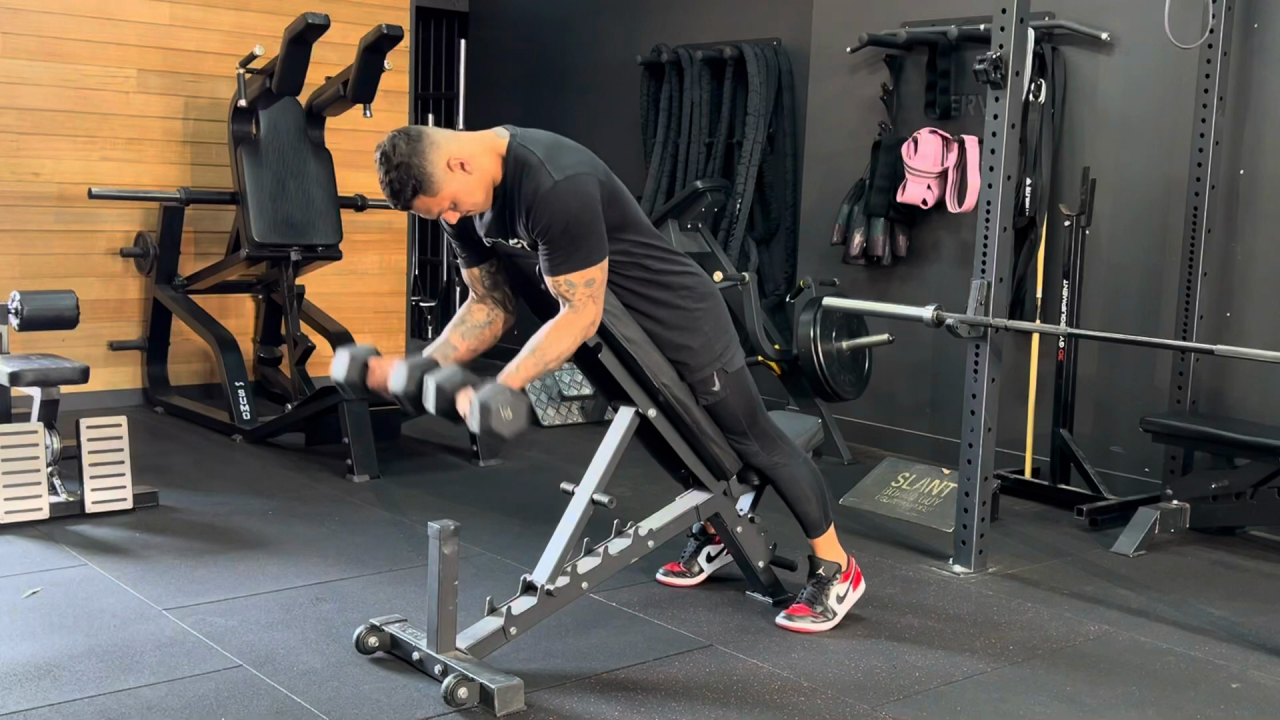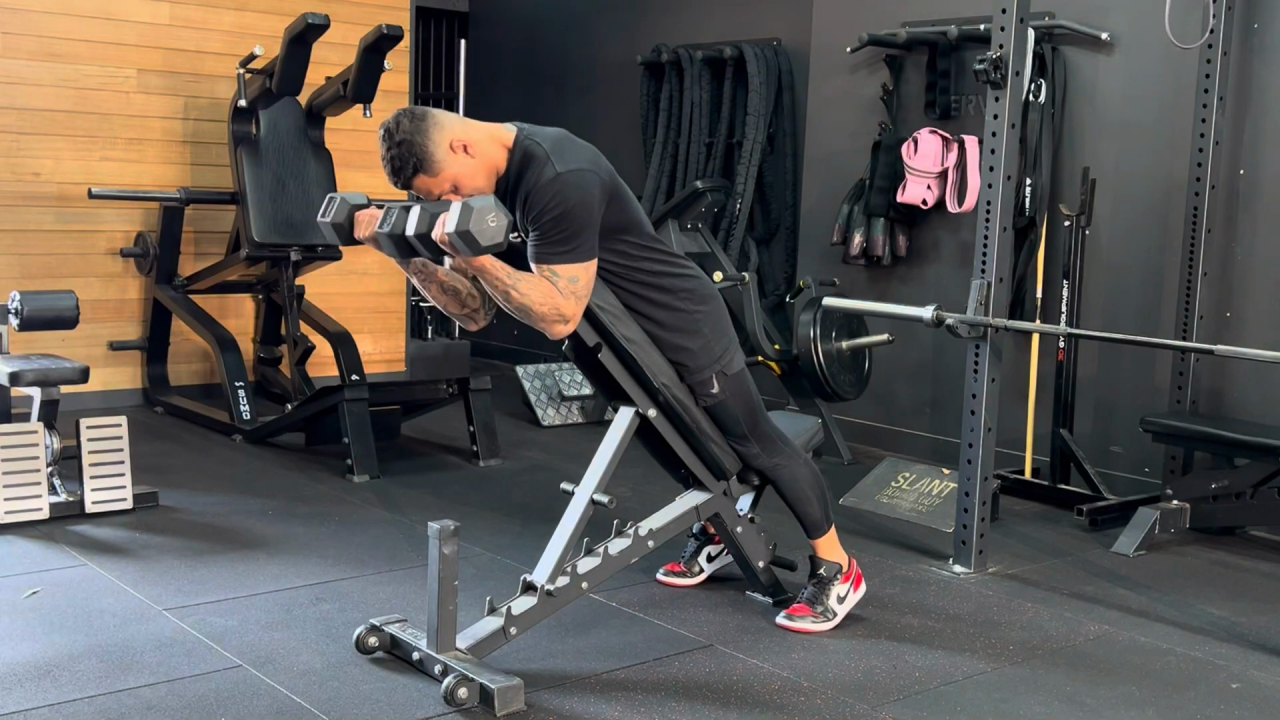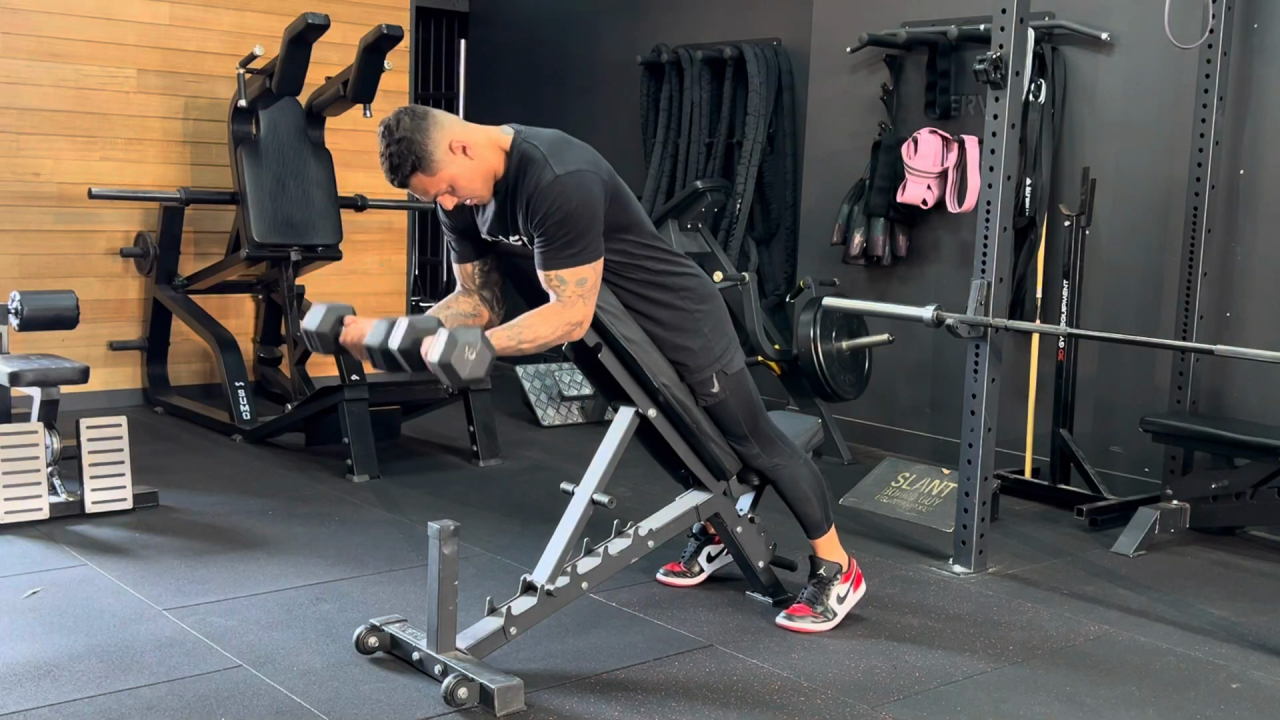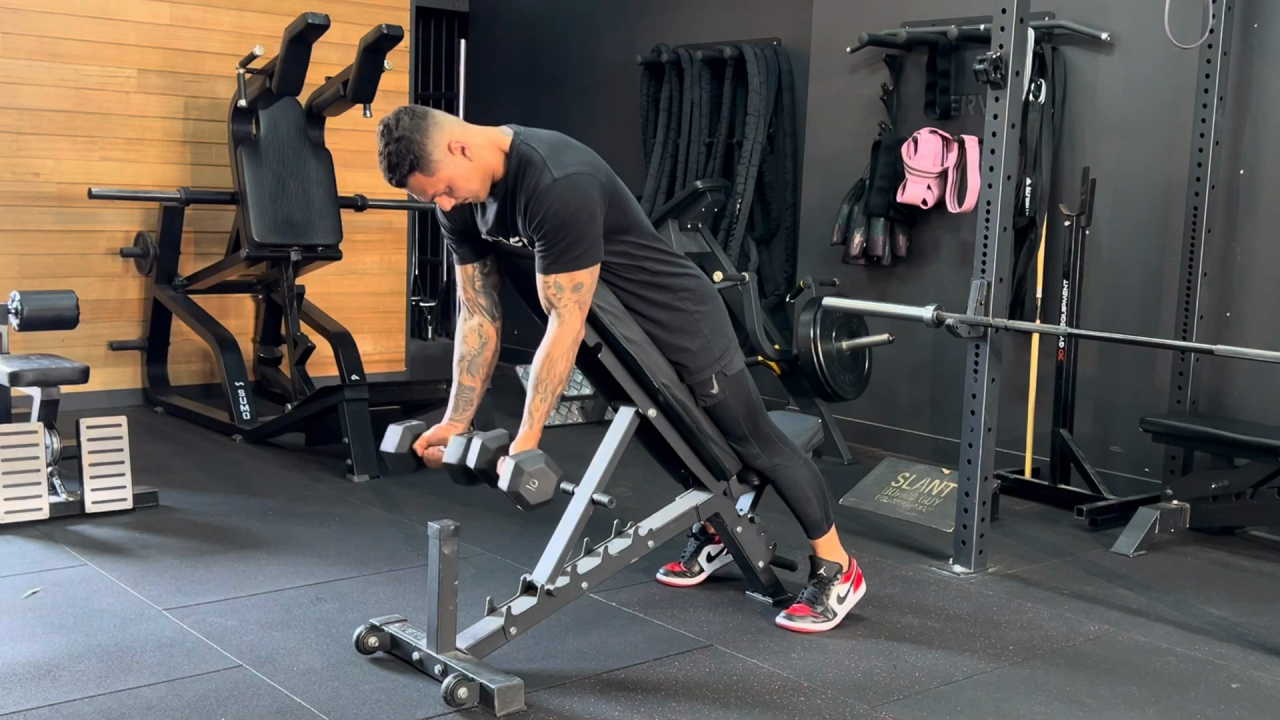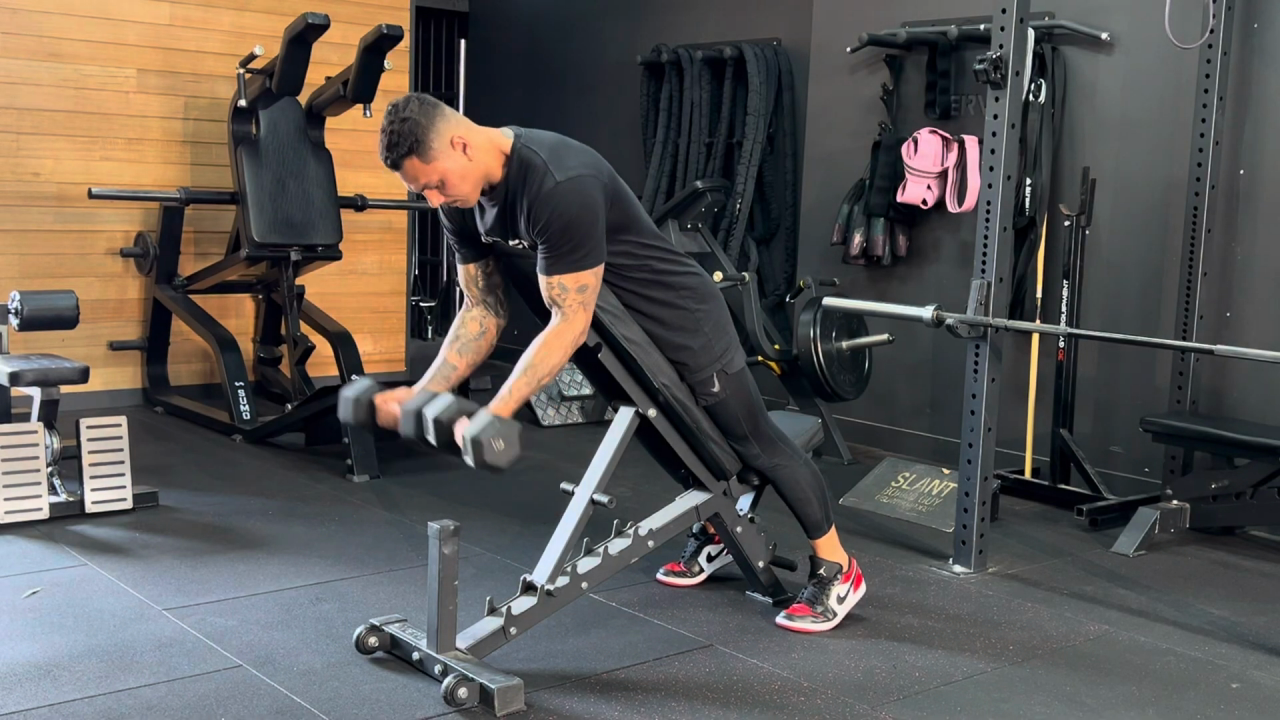
dt=1s
person 1, frame 1
left shoulder: (555, 185)
right shoulder: (463, 196)
left elbow: (581, 316)
right elbow: (493, 304)
left wrist: (500, 387)
left hip: (677, 314)
left knee: (751, 438)
left ankle: (835, 568)
right ankle: (715, 534)
person 1, frame 2
left shoulder: (558, 179)
right shoulder: (470, 181)
left elbow: (559, 316)
right elbow: (475, 310)
left wrist: (472, 255)
right wrist: (405, 253)
left hip: (680, 320)
left knee: (755, 442)
left ankle: (836, 569)
right ankle: (716, 533)
person 1, frame 3
left shoulder: (558, 182)
right shoulder: (461, 196)
left elbow: (570, 315)
right elbow: (479, 300)
left hip: (678, 317)
left knee: (754, 441)
left ankle: (836, 569)
right ankle: (716, 534)
person 1, frame 4
left shoulder: (558, 184)
right shoulder: (461, 200)
left elbow: (566, 324)
right elbow: (479, 314)
left wrist: (527, 439)
right wrist: (456, 420)
left hip: (676, 316)
left knee: (755, 442)
left ankle: (836, 570)
right ankle: (716, 534)
person 1, frame 5
left shoulder: (559, 187)
right shoulder: (462, 201)
left elbow: (572, 321)
right elbow: (483, 308)
left wrist: (499, 411)
right wrist: (424, 392)
left hip: (679, 317)
left knee: (754, 442)
left ankle: (837, 569)
right ankle: (716, 535)
